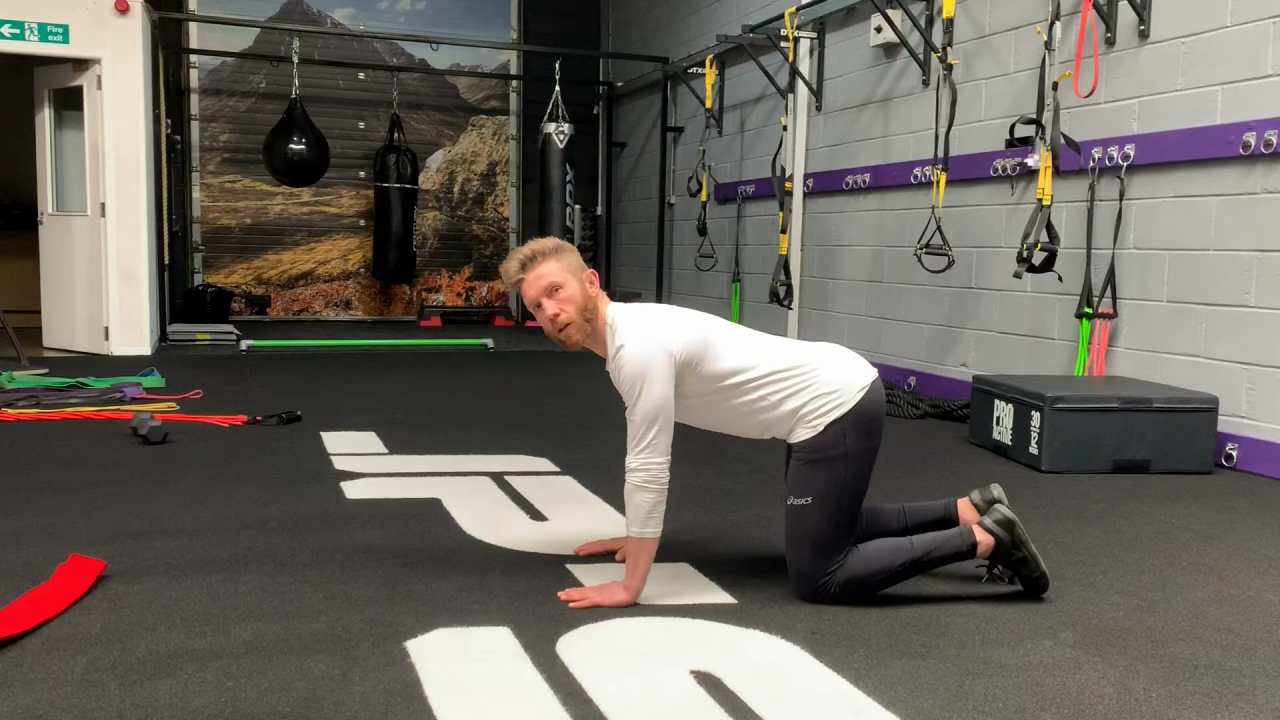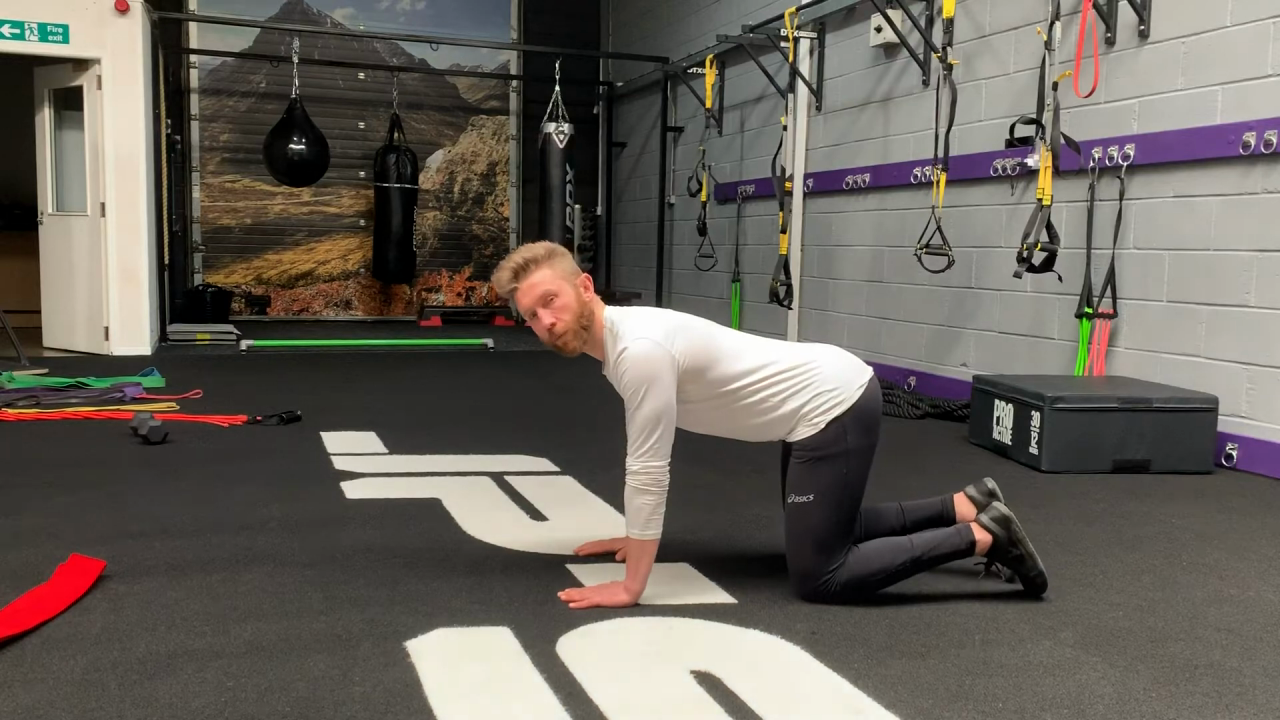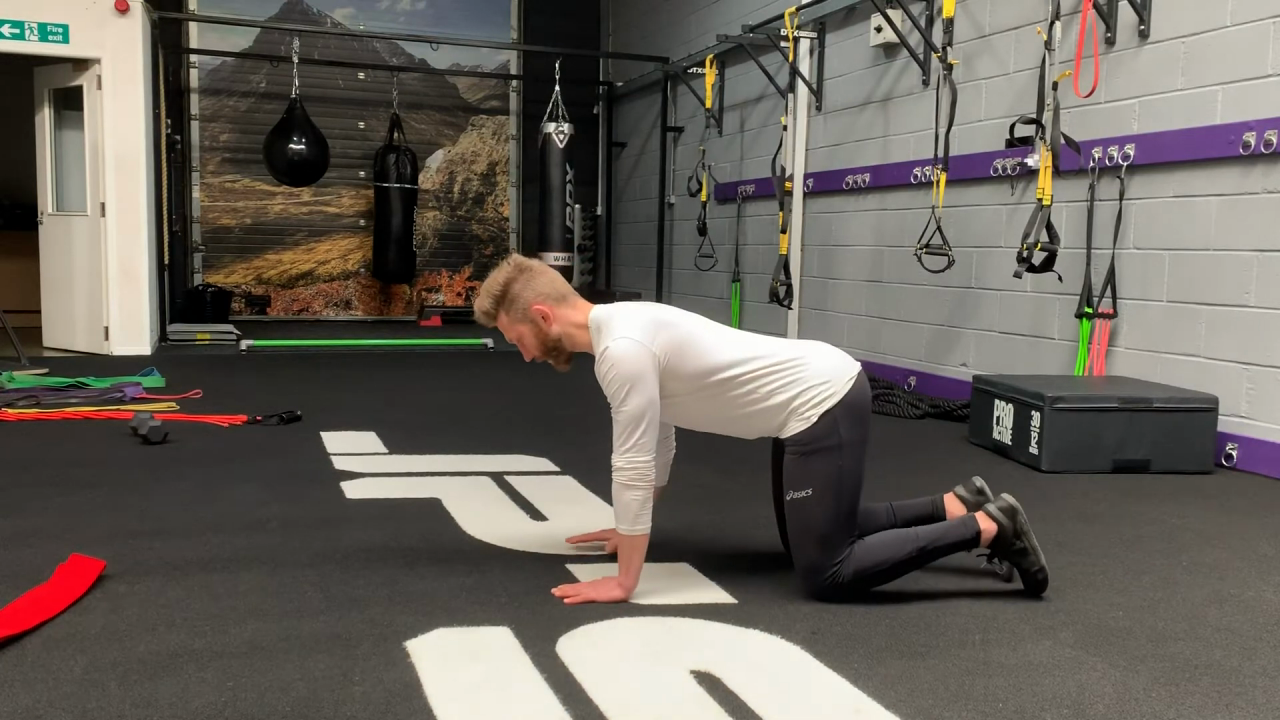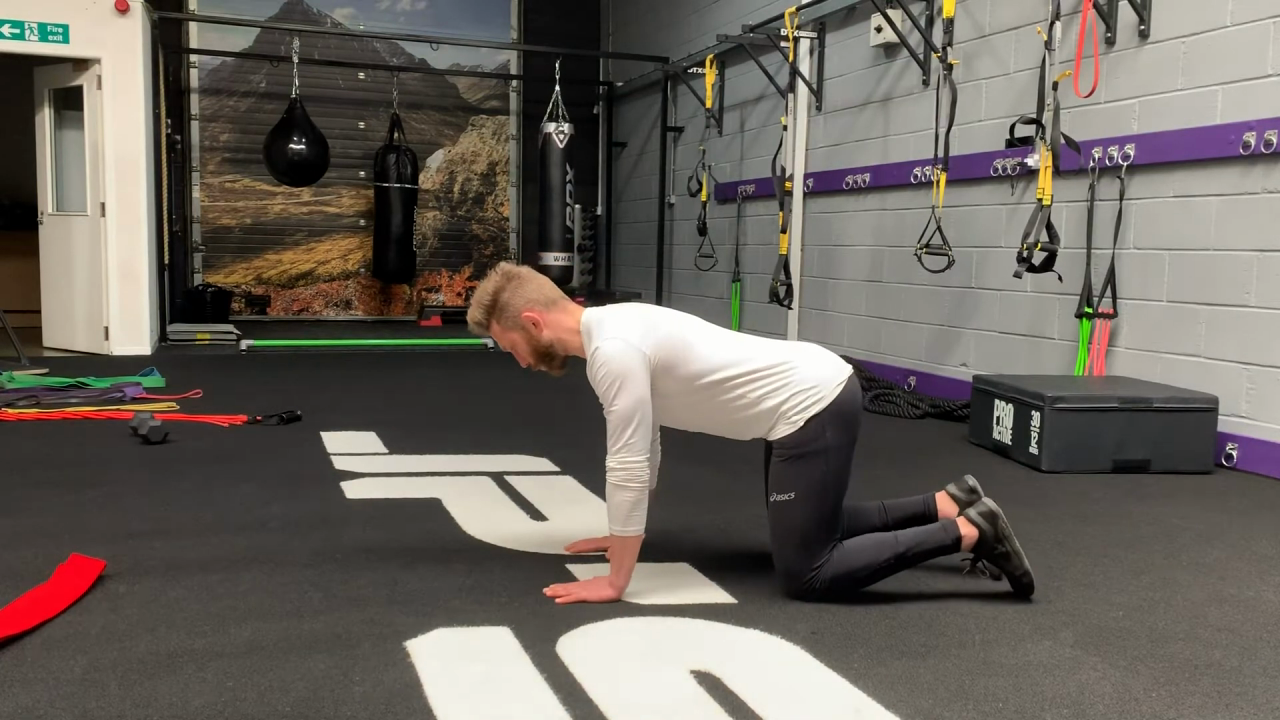
dt=1s
person 1, frame 1
left shoulder: (636, 347)
right shoulder: (630, 332)
left elbow: (648, 469)
right elbow: (648, 460)
left wrist: (629, 587)
right wrist: (634, 537)
left hip: (835, 410)
right hip: (839, 394)
left knee: (817, 576)
right knee: (828, 527)
left ankle: (983, 539)
right ankle: (970, 511)
person 1, frame 2
left shoulder: (638, 350)
right shoulder: (621, 341)
left elbow: (647, 471)
right elbow: (646, 463)
left wrist: (630, 586)
right wrist: (636, 536)
left hip: (834, 407)
right hip: (829, 397)
left knee: (817, 575)
right knee: (823, 530)
left ankle: (982, 538)
right ankle: (966, 508)
person 1, frame 3
left shoulder: (621, 349)
right shoulder: (621, 326)
left elbow: (632, 465)
right elbow: (657, 445)
left wrist: (624, 581)
right wrist: (628, 531)
left hip: (823, 403)
right hip: (820, 392)
left knee: (826, 571)
right knee: (807, 535)
left ankle: (987, 528)
right ankle: (955, 506)
person 1, frame 4
left shoulder: (612, 351)
right shoulder: (614, 326)
left elbow: (627, 467)
right elbow: (644, 451)
left wrist: (616, 580)
right wrist: (622, 535)
left hip: (813, 408)
right hip: (819, 390)
left knee: (806, 572)
right knee: (806, 528)
left ankle: (969, 532)
right ankle: (948, 505)
